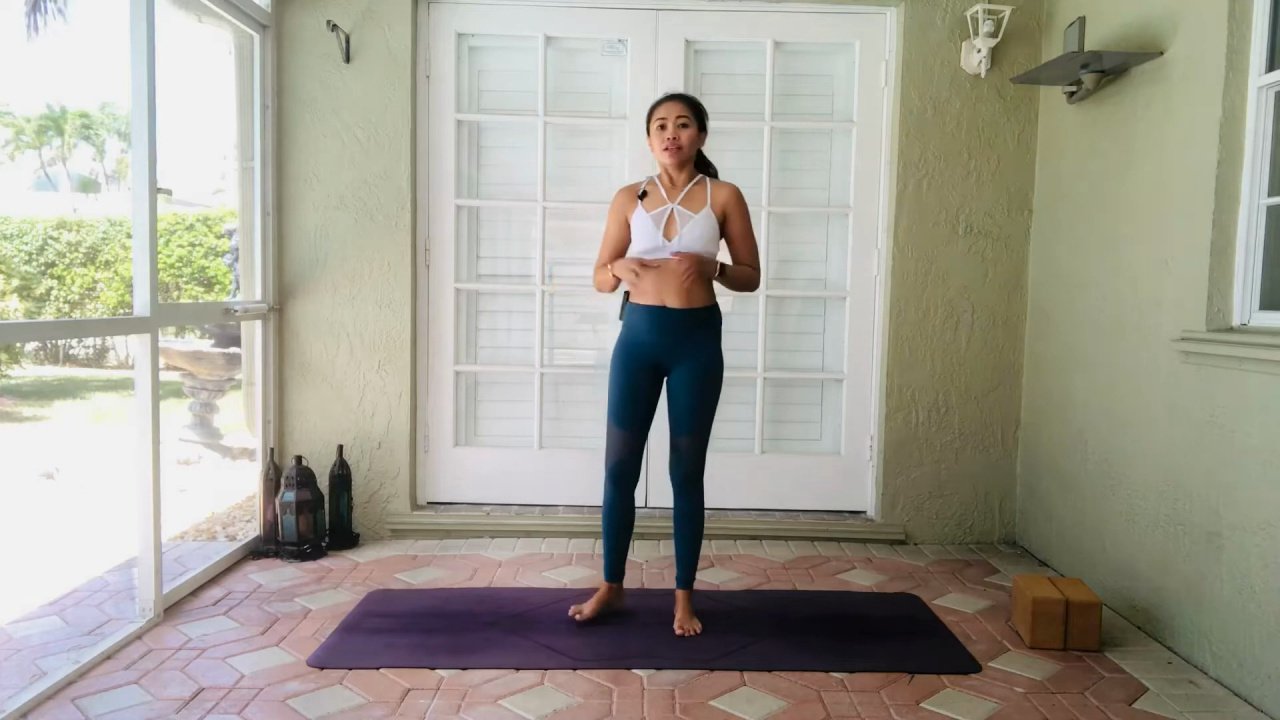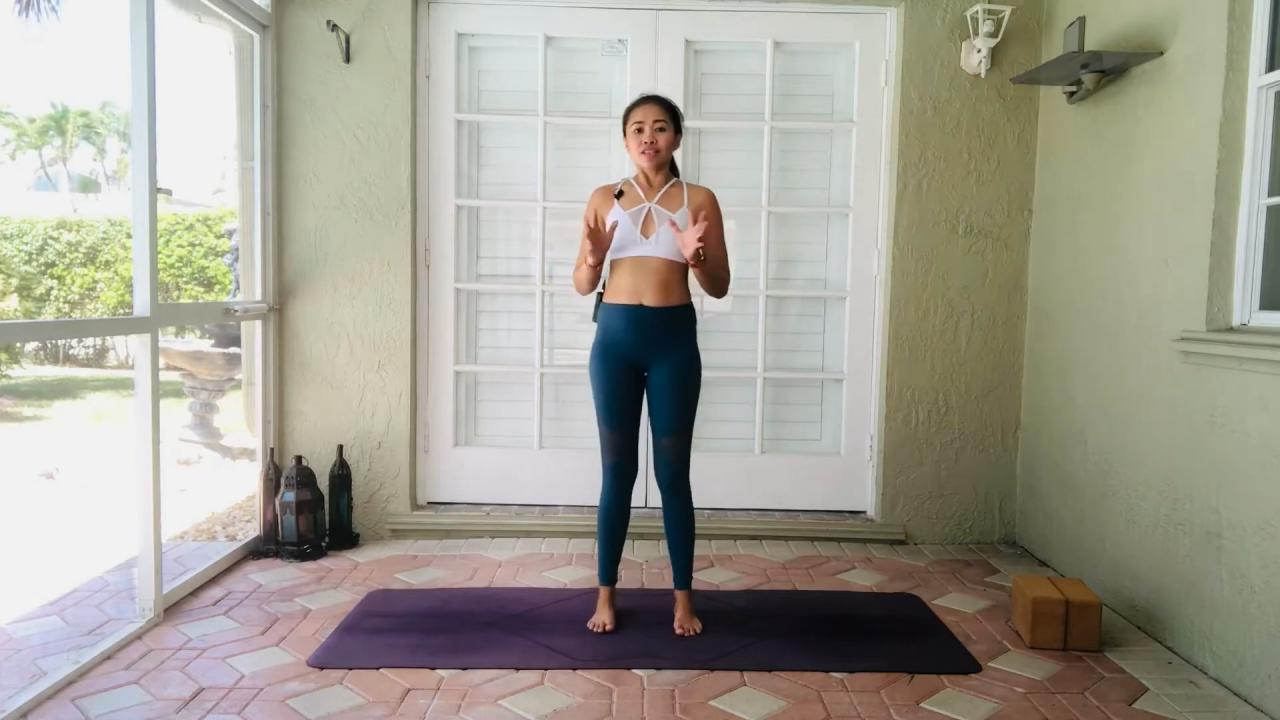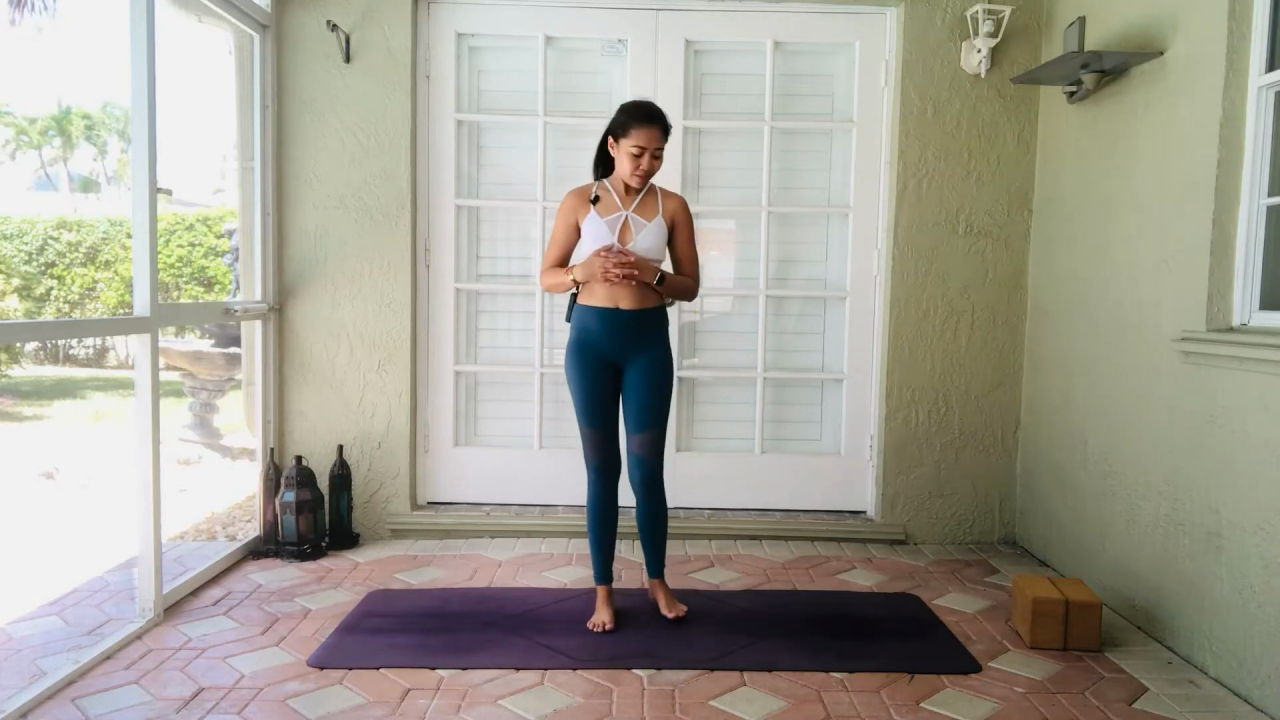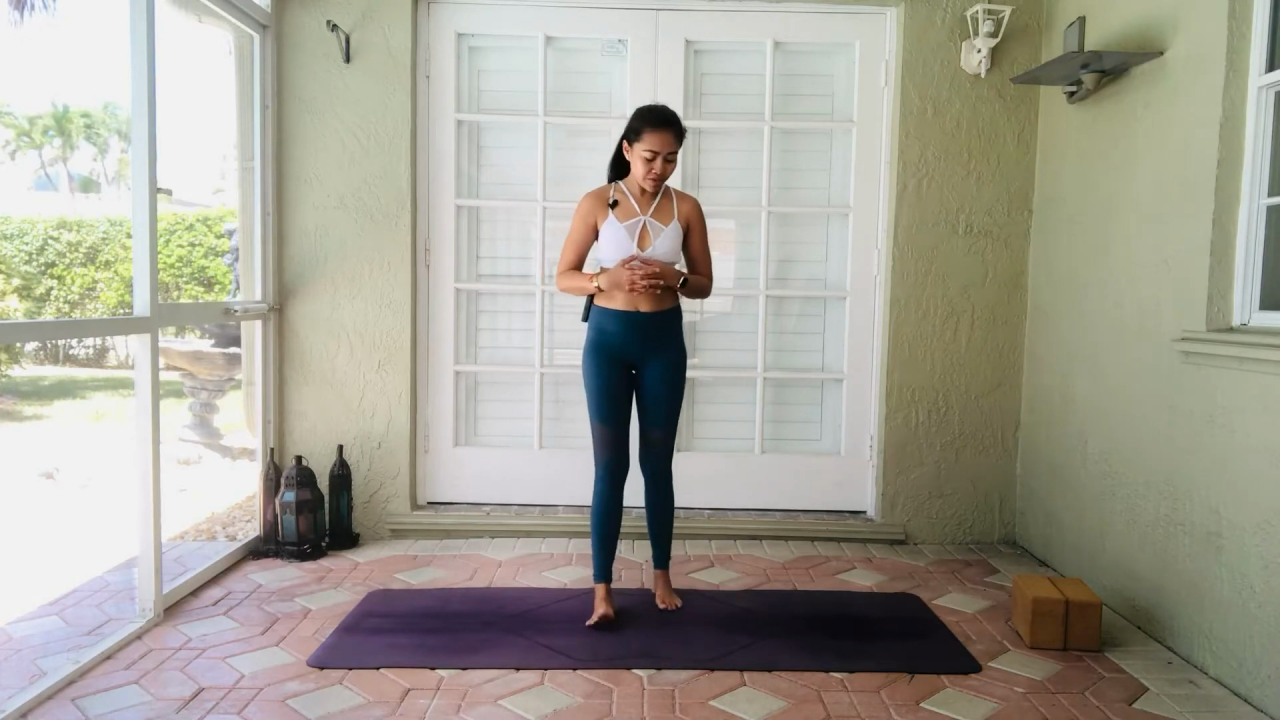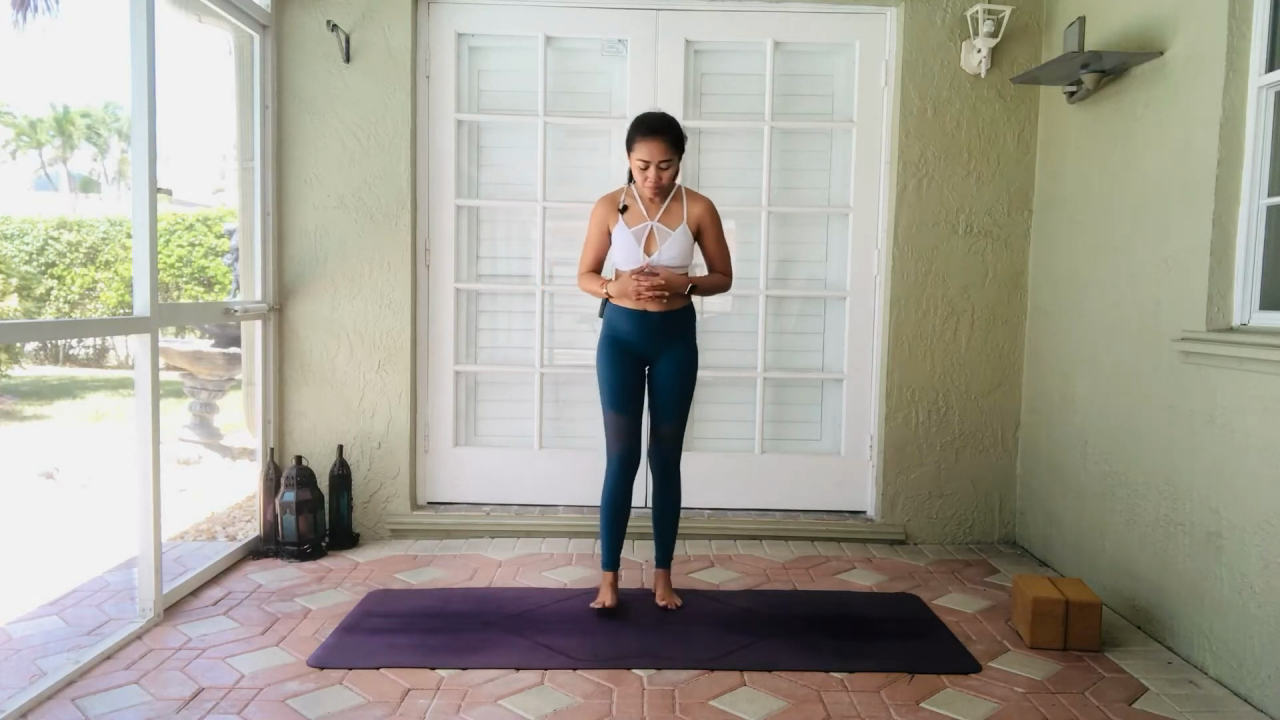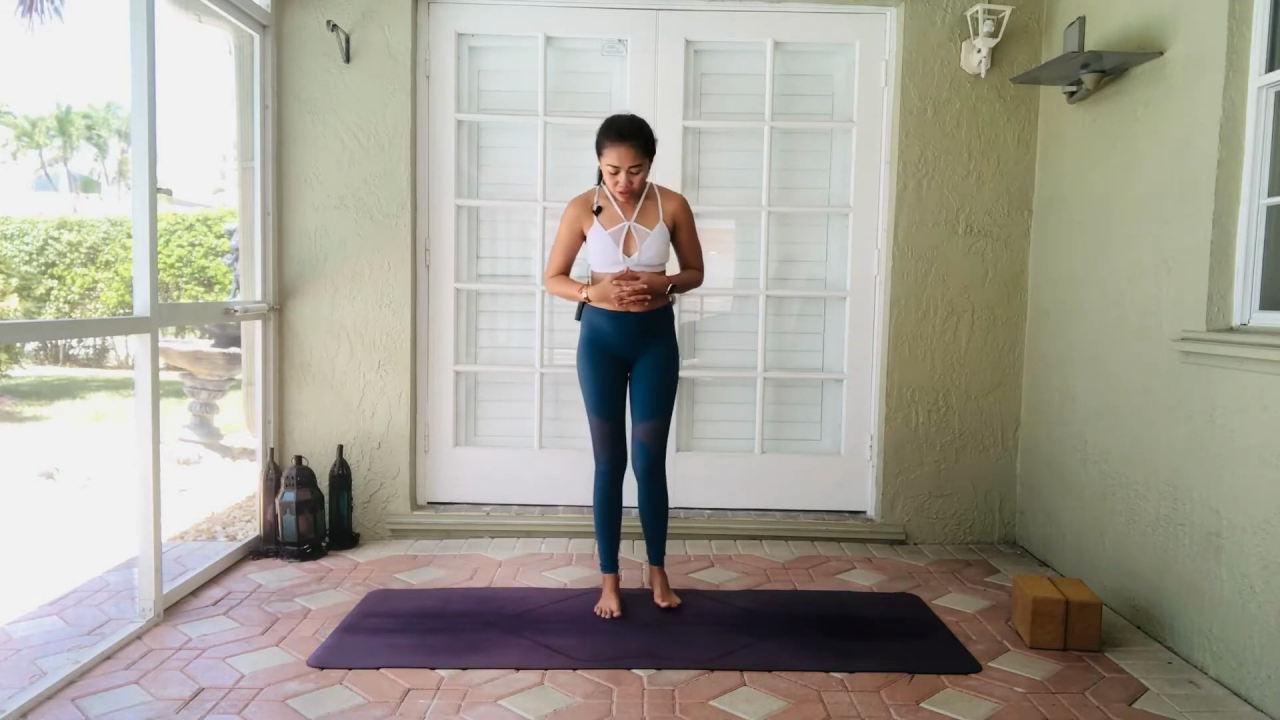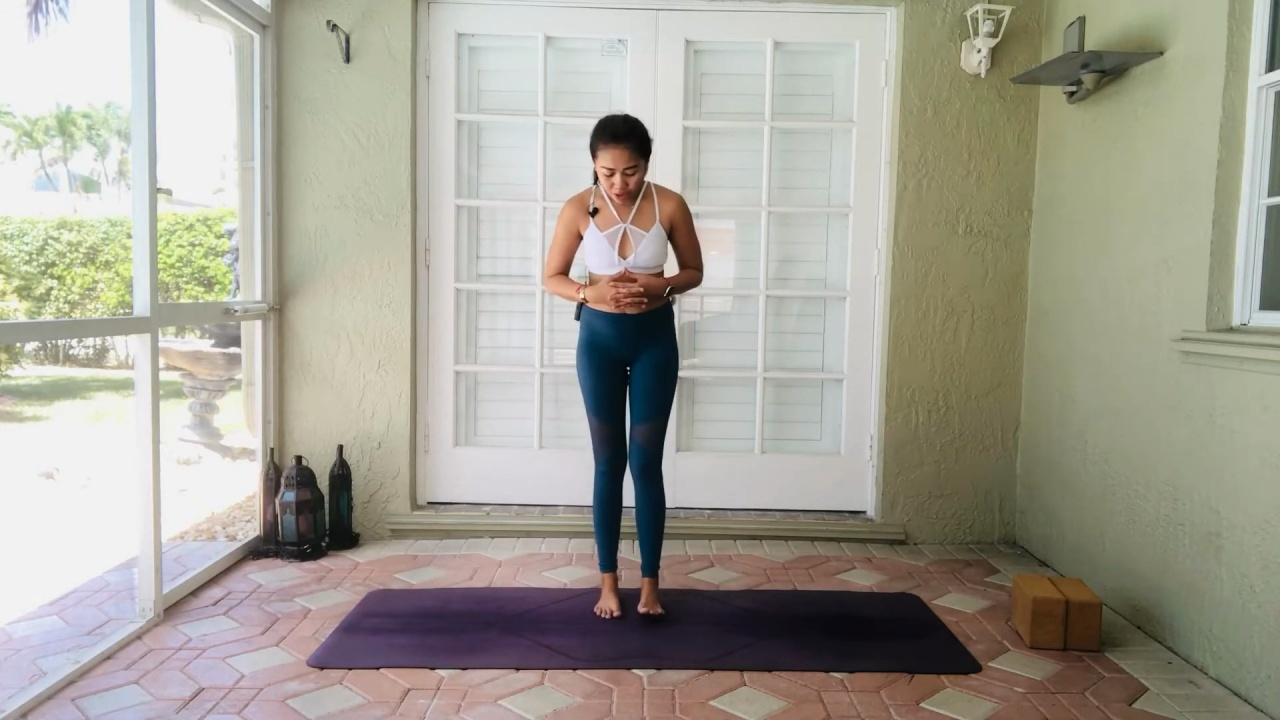
dt=0.5s
person 1, frame 1
left shoulder: (724, 197)
right shoulder: (628, 198)
left elbow: (751, 280)
right elbow: (602, 283)
left wrist: (713, 267)
right wrist: (616, 267)
left hip: (697, 337)
right hip: (639, 334)
left knee: (687, 473)
right knee: (619, 467)
left ankle: (683, 597)
right ankle: (610, 585)
person 1, frame 2
left shoulder: (699, 200)
right shoulder: (603, 199)
left elbow: (719, 287)
right elbow: (583, 285)
left wrist: (695, 255)
right wrist: (592, 256)
left hip: (674, 336)
right hip: (615, 335)
left knee: (673, 473)
right knee: (617, 470)
left ankle: (683, 596)
right ankle: (605, 592)
person 1, frame 3
left shoulder: (672, 206)
right shoulder: (579, 201)
left elbow: (690, 286)
right elbow: (547, 276)
left wrist: (651, 274)
right wrist: (582, 271)
left hip: (648, 340)
right hip: (591, 338)
left knee: (646, 470)
right knee: (602, 469)
left ankle: (657, 579)
right ankle: (603, 593)
person 1, frame 4
left shoulder: (686, 208)
right shoulder: (596, 203)
left elbow: (705, 283)
right elbow: (564, 277)
left wrist: (673, 278)
right wrist: (607, 279)
left hip: (664, 339)
right hip: (608, 337)
left knee: (657, 464)
right knee: (610, 466)
left ankle: (661, 574)
right ankle: (602, 590)
person 1, frame 5
left shoulder: (698, 209)
right shoulder: (608, 207)
left elbow: (723, 277)
right elbow: (585, 276)
left wrist: (683, 284)
right wrist: (615, 287)
left hip: (674, 337)
right hip: (620, 336)
left knee: (666, 460)
right knee: (622, 457)
left ankle: (662, 573)
right ankle: (609, 577)
person 1, frame 6
left shoulder: (673, 206)
right shoulder: (582, 208)
left elbow: (695, 272)
right elbow: (553, 278)
left wrist: (663, 284)
right wrist: (593, 291)
left hip: (655, 337)
right hip: (601, 337)
left knee: (649, 459)
right knee: (608, 461)
left ankle: (657, 571)
right ankle: (609, 580)
person 1, frame 7
left shoulder: (670, 205)
right shoulder: (578, 209)
left elbow: (694, 270)
right elbow: (552, 277)
left wrist: (662, 286)
right wrist: (591, 293)
left hip: (655, 338)
right hip: (600, 337)
left knee: (646, 461)
right knee: (608, 462)
left ankle: (650, 583)
right ankle: (608, 581)
